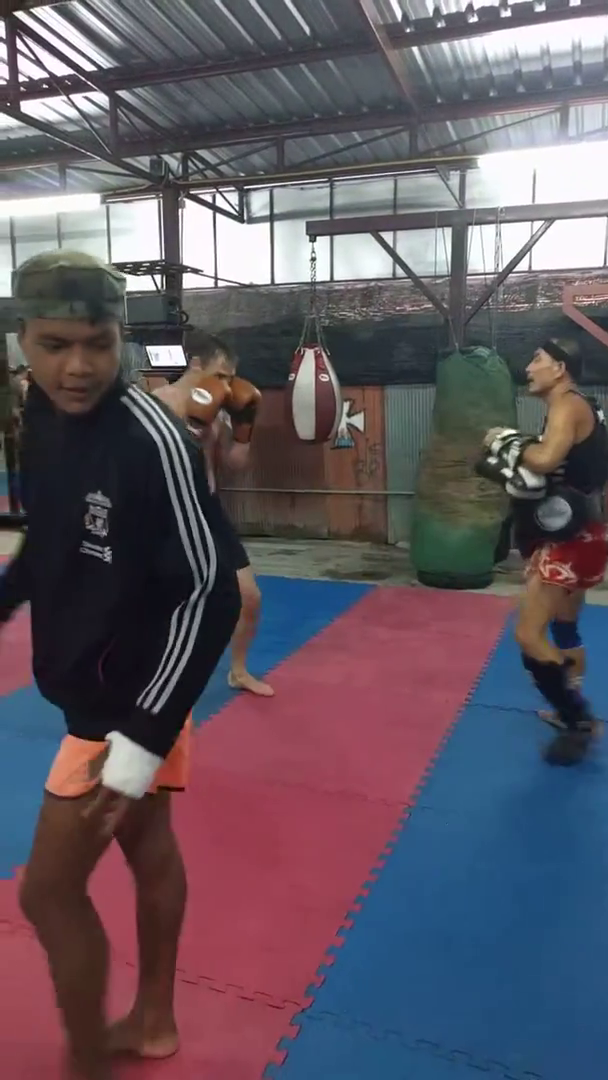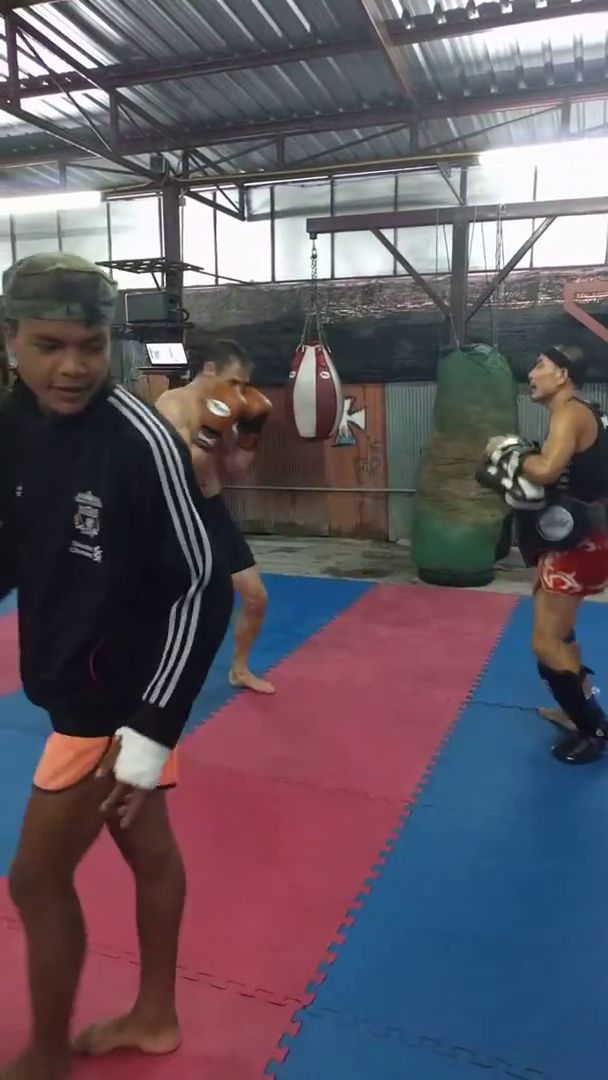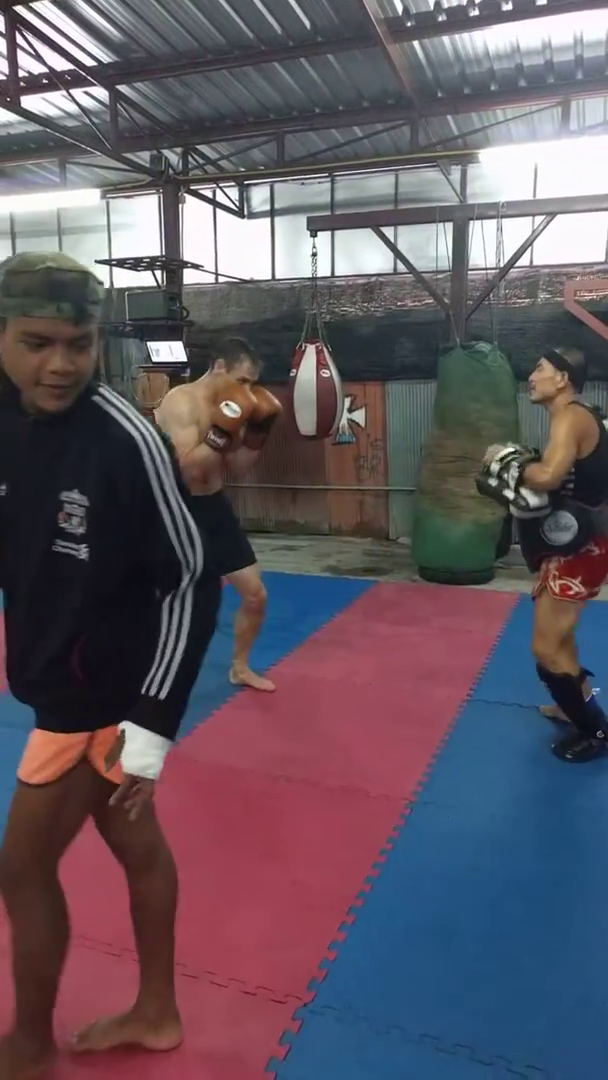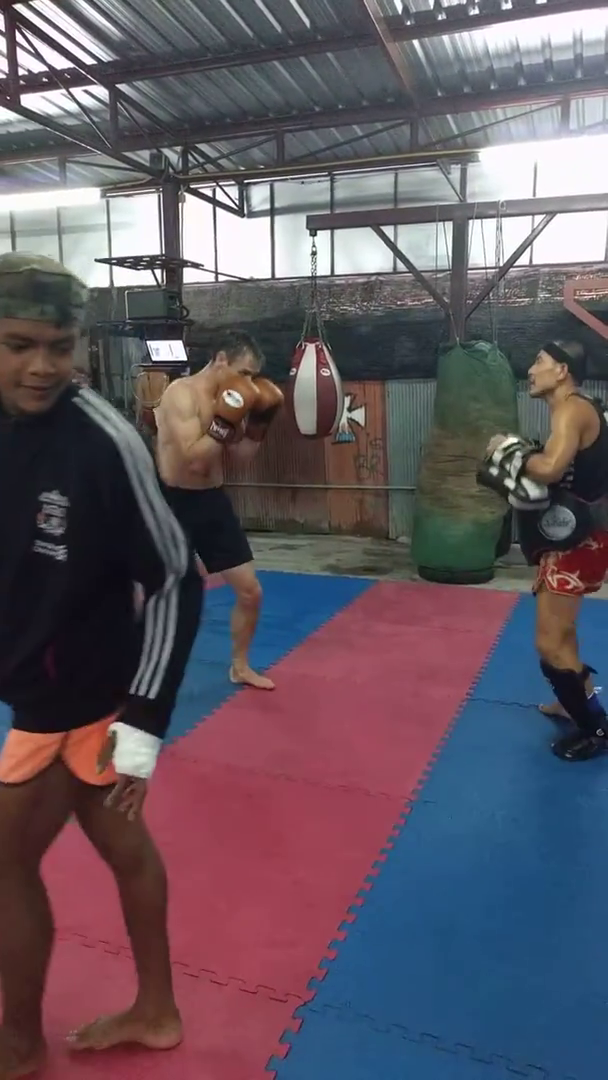
dt=0.1s
person 1, frame 1
left shoulder: (150, 439)
left elbow: (210, 596)
left wrist: (142, 734)
left hip: (128, 705)
right hip: (95, 689)
right knee: (148, 854)
person 1, frame 2
left shoulder: (139, 441)
left elbow: (204, 590)
left wrist: (152, 728)
left hip: (115, 703)
right hip: (81, 686)
right knee: (147, 850)
person 1, frame 3
left shoulder: (123, 440)
left elbow: (192, 583)
left wrist: (154, 721)
left hip: (98, 698)
right knee: (137, 847)
right ankle: (156, 1014)
person 1, frame 4
left shoulder: (103, 443)
left elbow: (176, 584)
left wrist: (145, 722)
left hip: (75, 698)
right knee: (125, 847)
right ankle: (156, 1011)
person 2, frame 1
left shoulder: (569, 406)
left elbow: (545, 459)
left wrist: (506, 441)
right wrist: (514, 452)
left hip: (569, 540)
left knee: (529, 636)
right knee: (563, 627)
right ankle: (570, 711)
person 2, frame 2
left shoulder: (571, 412)
left elbow: (544, 470)
left wrist: (507, 451)
right wrist: (516, 460)
left hip: (572, 548)
left knee: (545, 646)
right knee: (559, 630)
person 2, frame 3
left shoulder: (571, 418)
left elbow: (548, 477)
left wrist: (507, 459)
right wrist: (516, 471)
left knee: (547, 649)
right knee: (558, 634)
right ankle: (572, 706)
person 2, frame 4
left shoulder: (572, 409)
left elbow: (550, 468)
left wrist: (509, 449)
right wrist: (520, 461)
left hip: (574, 545)
left knee: (550, 645)
right knee: (559, 629)
right ankle: (572, 702)
person 3, frame 1
left shoulder: (216, 409)
right shoulder: (162, 401)
left elbow: (235, 463)
left wrist: (242, 421)
right wrist: (198, 421)
left knee: (250, 596)
left ankle: (238, 672)
person 3, frame 2
left shoulder: (221, 410)
right shoulder: (172, 405)
left elbow: (236, 466)
left wrist: (252, 428)
right wrist: (213, 430)
left hip: (213, 510)
left knee: (255, 596)
left ankle: (239, 670)
person 3, frame 3
left shoulder: (227, 405)
right shoulder: (180, 401)
left elbow: (238, 464)
right elbow: (190, 467)
left wrist: (258, 429)
right wrist: (223, 429)
left hip: (214, 506)
left knee: (255, 594)
left ankle: (240, 668)
person 3, frame 4
left shoulder: (228, 398)
right shoulder: (181, 394)
left elbow: (240, 455)
right elbow: (193, 461)
left wrist: (259, 420)
right wrist: (226, 420)
left hip: (213, 501)
right hip: (175, 504)
left knee: (250, 589)
left ankle: (240, 666)
